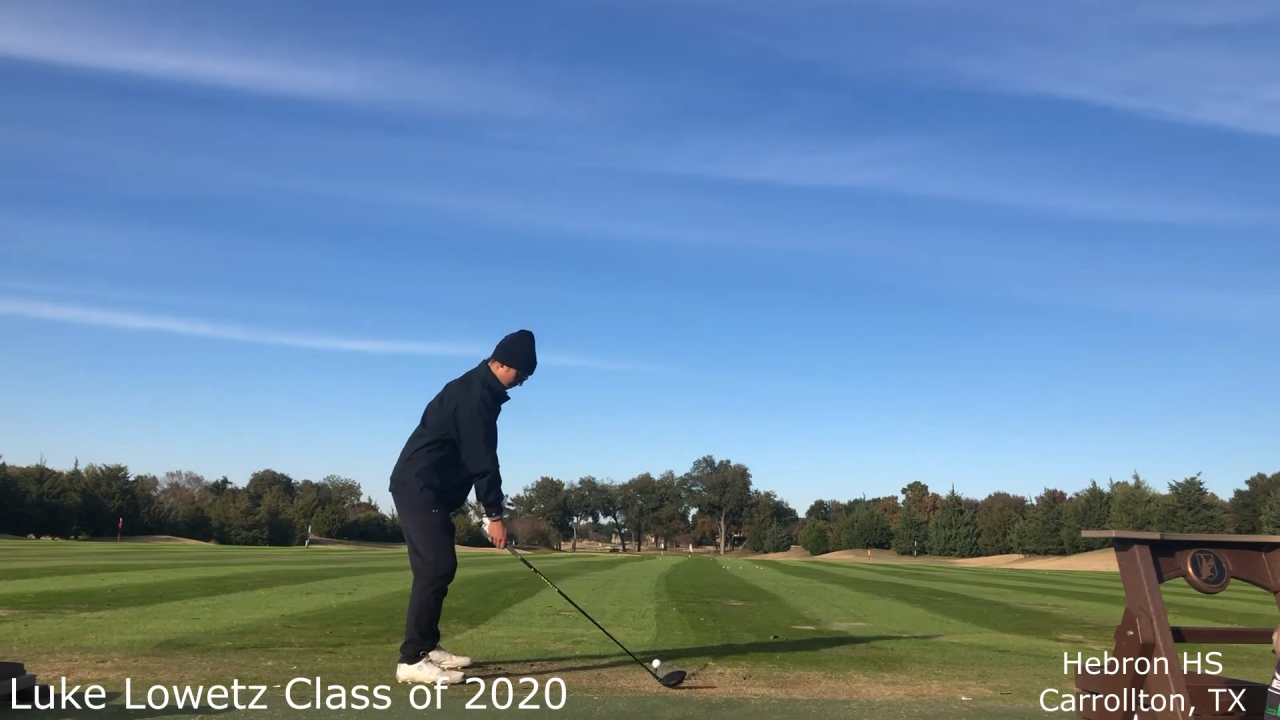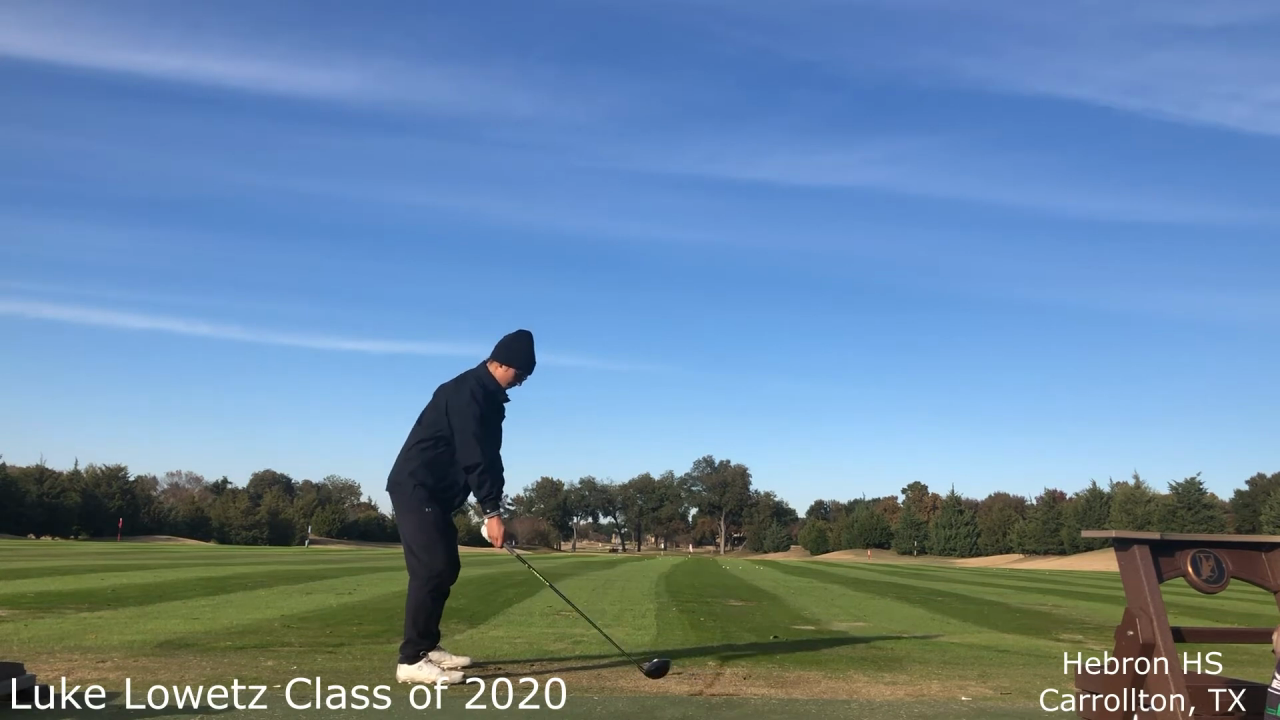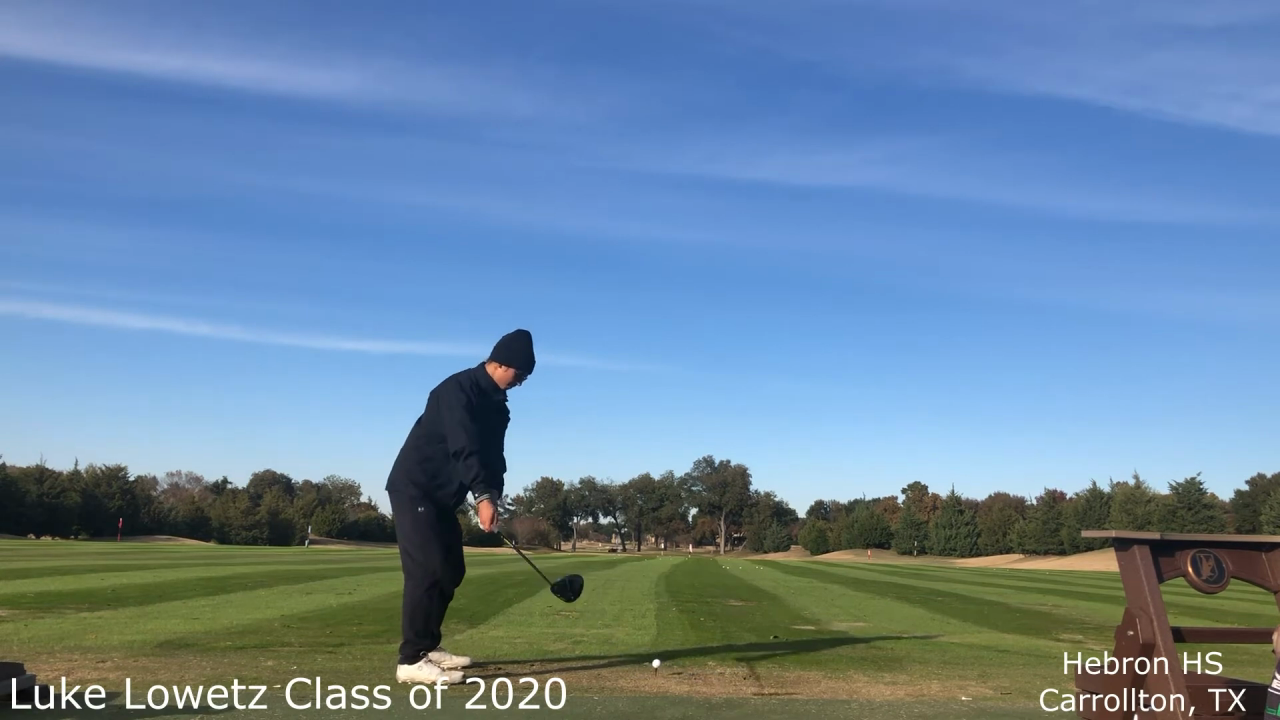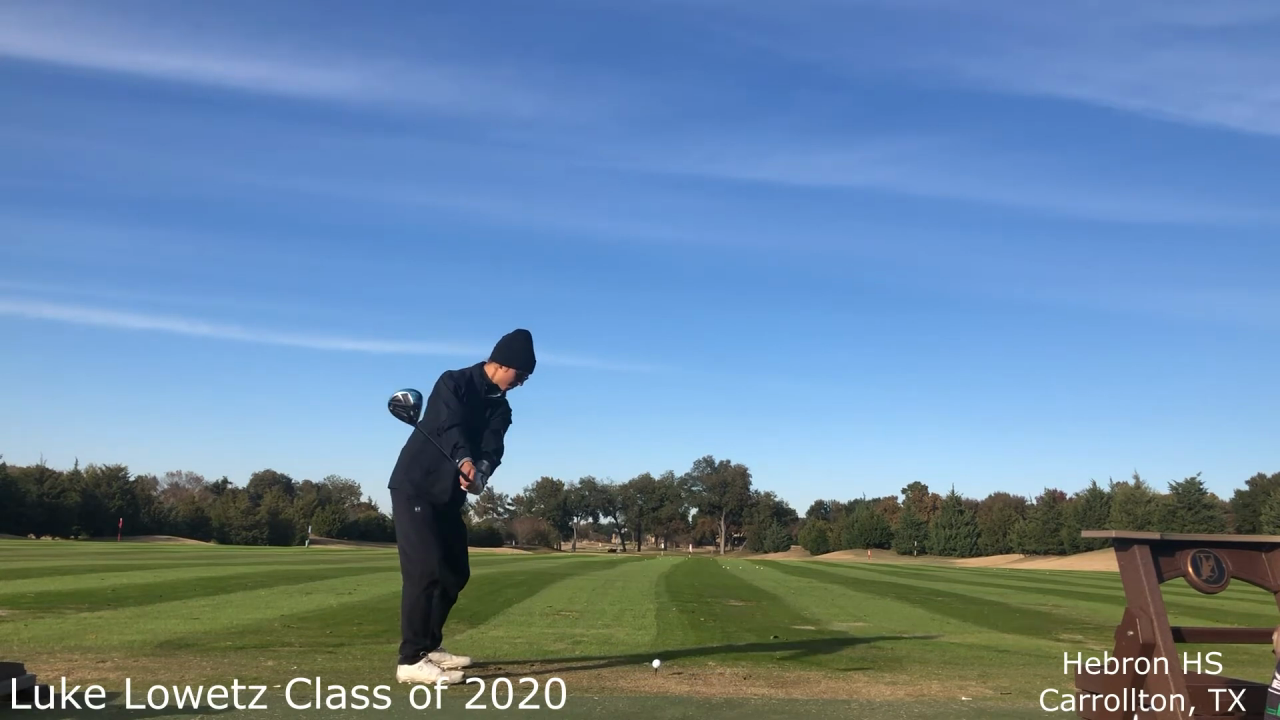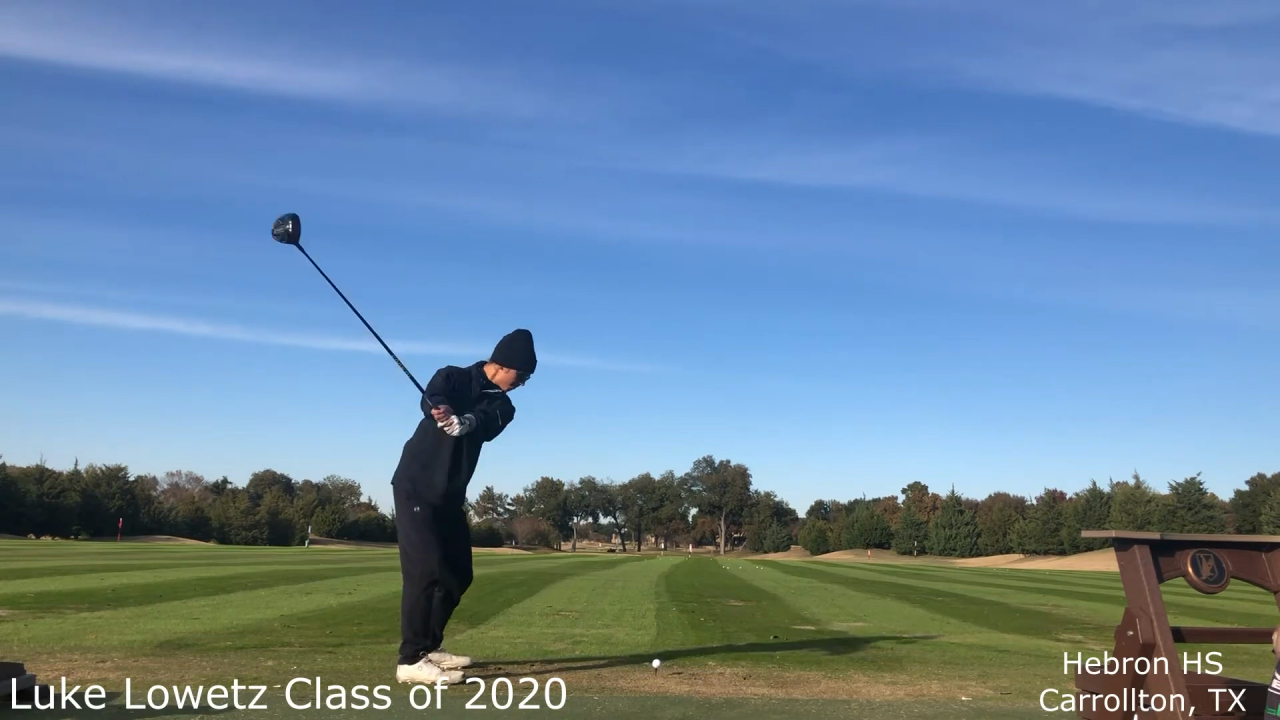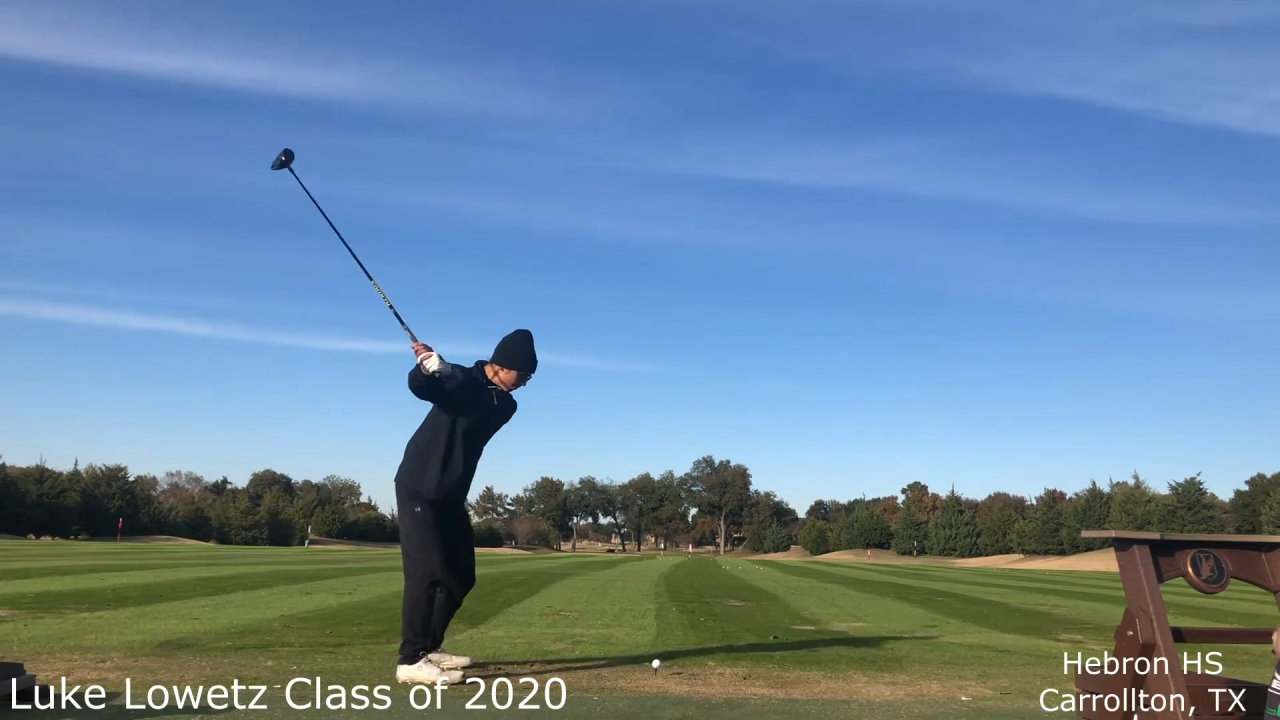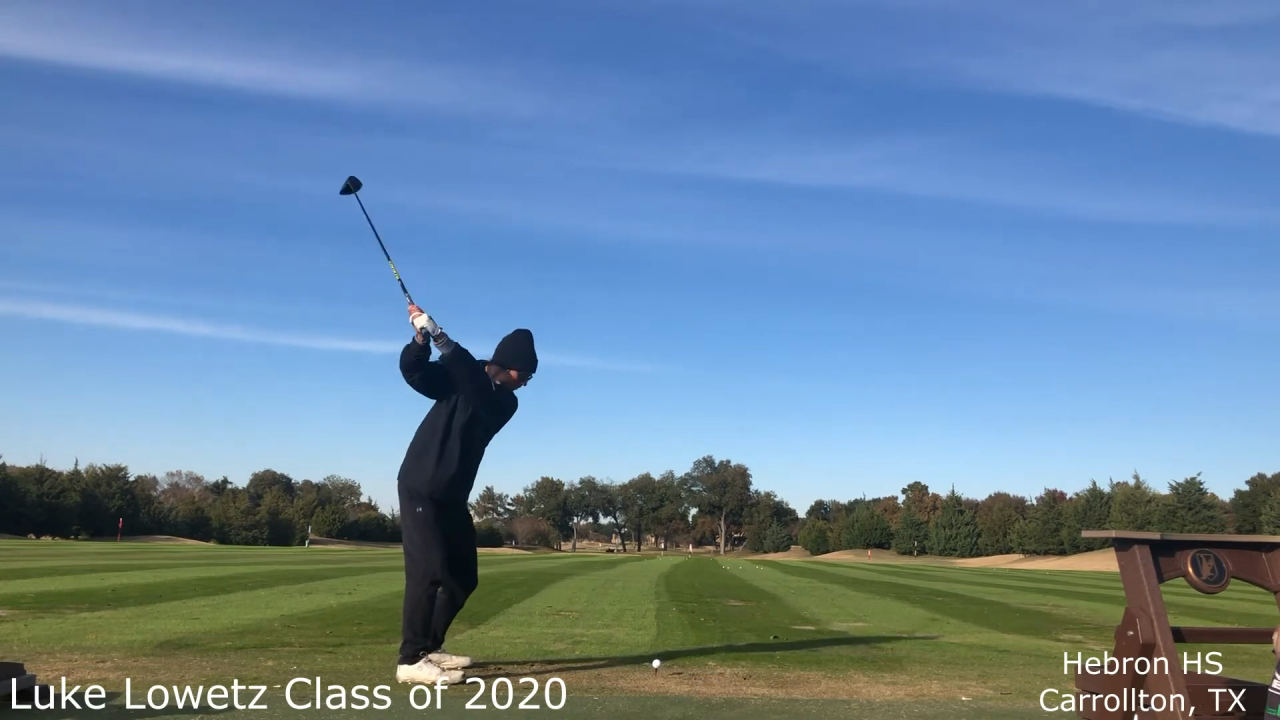
dt=0.1s
person 1, frame 1
left shoulder: (488, 397)
right shoulder: (473, 394)
left elbow: (484, 458)
right elbow: (478, 461)
left wrist: (492, 511)
right wrist: (494, 515)
left hip: (437, 492)
right hip: (419, 488)
left knee: (441, 569)
right knee: (434, 568)
left ankle: (428, 646)
right ankle: (412, 660)
person 1, frame 2
left shoulder: (491, 400)
right shoulder: (467, 391)
left elbow: (490, 458)
right elbow: (471, 456)
left wrist: (490, 508)
right wrist: (492, 512)
left hip: (436, 492)
right hip: (415, 487)
left knee: (445, 569)
right knee: (430, 568)
left ankle: (427, 646)
right ankle: (411, 660)
person 1, frame 3
left shoulder: (498, 408)
right shoulder: (459, 387)
left elbow: (494, 457)
right elbow: (465, 444)
left wrist: (491, 497)
right wrist: (482, 496)
left hip: (444, 496)
right hip: (413, 488)
left knee: (449, 572)
right knee: (425, 569)
left ankle: (428, 646)
right ankle: (411, 660)
person 1, frame 4
left shoulder: (499, 407)
right shoulder: (454, 383)
left elbow: (491, 448)
right elbow: (451, 425)
left wrist: (478, 470)
right wrist: (464, 458)
left hip: (446, 496)
right hip: (414, 488)
left knee: (453, 573)
right knee: (424, 570)
left ankle: (428, 647)
right ankle: (411, 660)
person 1, frame 5
left shoulder: (503, 407)
right shoulder: (454, 377)
left elbow: (482, 423)
right elbow: (434, 395)
left wrist: (459, 421)
right wrist: (439, 407)
left hip: (449, 496)
right hip: (415, 488)
left knee: (458, 575)
right knee: (424, 570)
left ankle: (430, 647)
right ankle: (411, 660)
person 1, frame 6
left shoulder: (504, 404)
right shoulder: (455, 375)
left elbow: (471, 396)
right elbow: (420, 384)
left wrist: (440, 367)
right wrist: (426, 365)
left hip: (451, 496)
right hip: (418, 488)
left knee: (460, 576)
right knee: (425, 570)
left ankle: (430, 647)
right ankle: (411, 660)
person 1, frame 7
left shoulder: (504, 402)
right shoulder: (453, 377)
left elbow: (472, 377)
right elbow: (412, 372)
left wrist: (436, 335)
right wrist: (421, 339)
left hip: (454, 496)
right hip: (420, 488)
left knee: (463, 578)
right knee: (428, 572)
left ankle: (430, 648)
right ankle: (411, 660)
